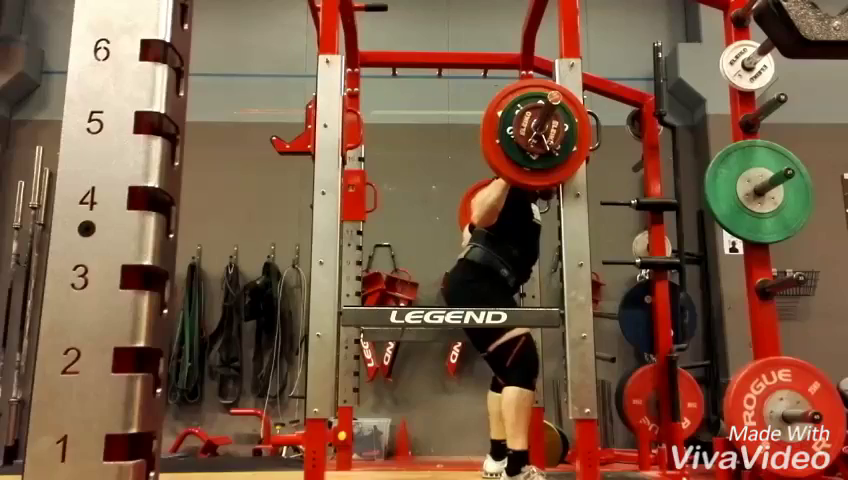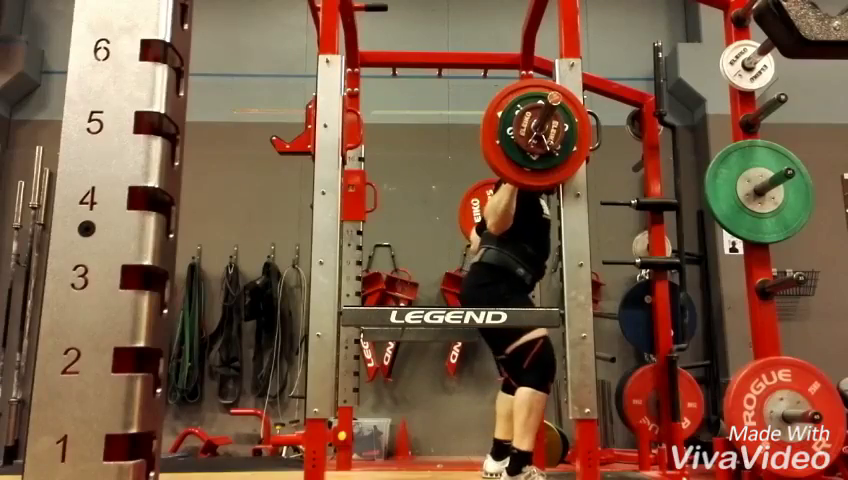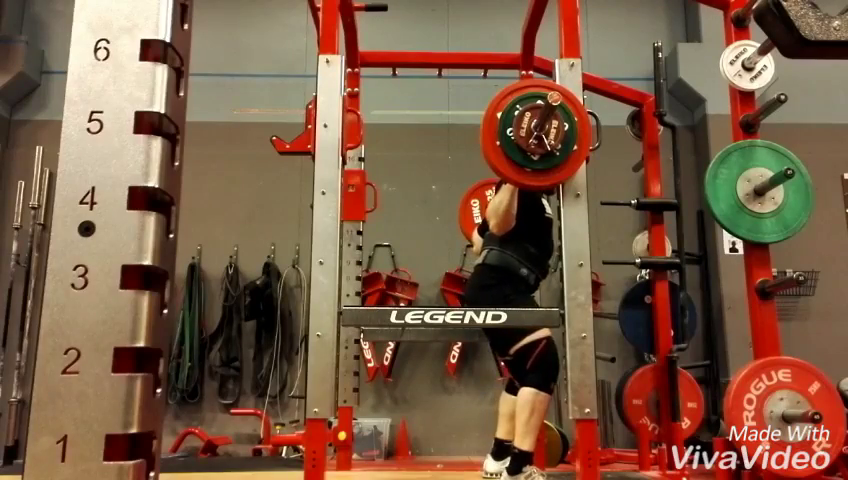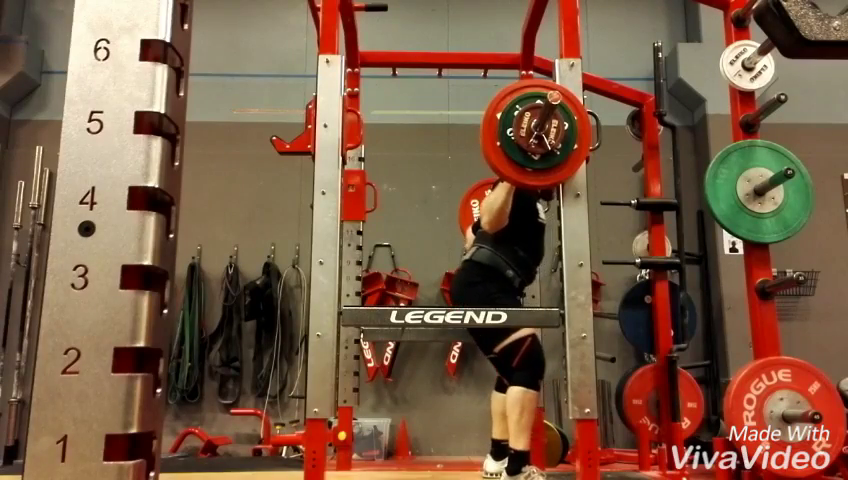
dt=0.2s
person 1, frame 1
left shoulder: (522, 198)
right shoulder: (517, 190)
left elbow: (471, 232)
right elbow: (481, 216)
left hip: (480, 286)
right hip: (476, 285)
left knee: (509, 368)
right knee: (522, 364)
person 1, frame 2
left shoulder: (528, 196)
right shoulder: (524, 189)
left elbow: (477, 237)
right elbow: (496, 223)
left hip: (494, 287)
right hip: (492, 286)
left knee: (521, 371)
right knee: (539, 363)
person 1, frame 3
left shoulder: (528, 195)
right shoulder: (524, 187)
left elbow: (478, 240)
right elbow: (498, 224)
right wrist: (512, 179)
left hip: (499, 289)
right hip: (497, 288)
left knee: (525, 372)
right knee: (543, 364)
person 1, frame 4
left shoulder: (524, 197)
right shoulder: (521, 190)
left elbow: (473, 235)
right elbow: (491, 221)
left hip: (487, 287)
right hip: (482, 286)
left knee: (514, 369)
right knee: (529, 364)
